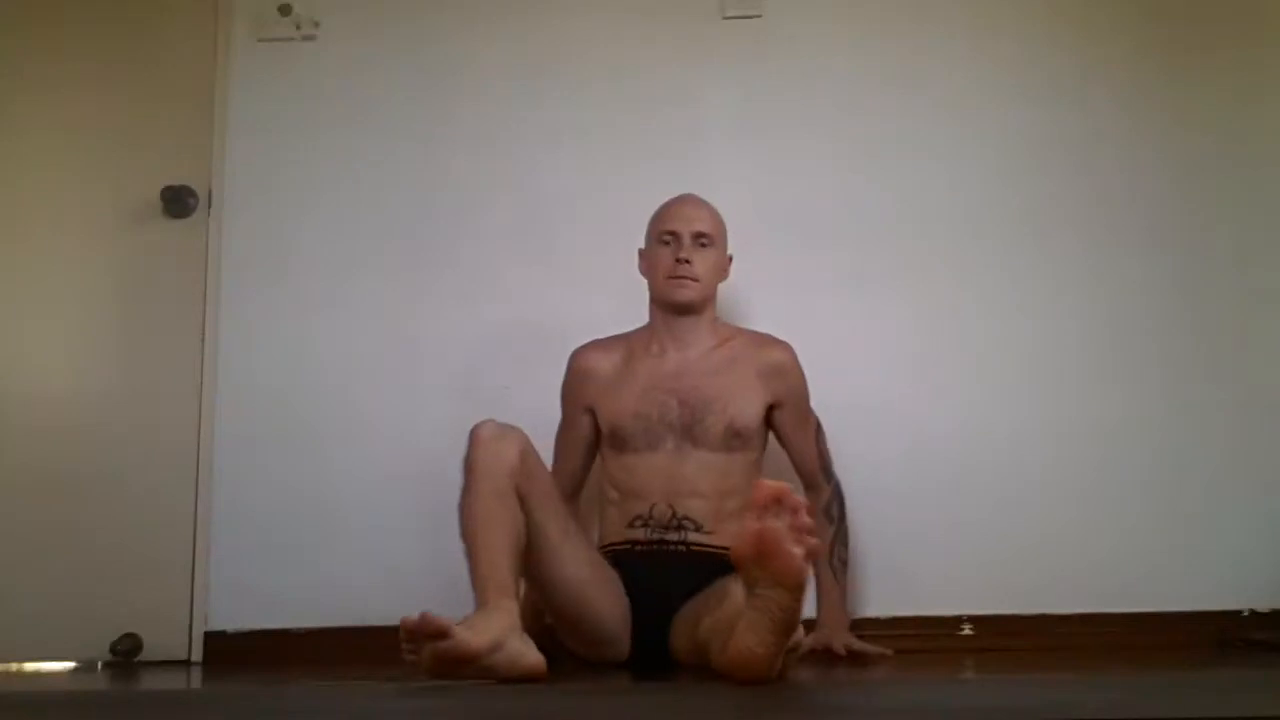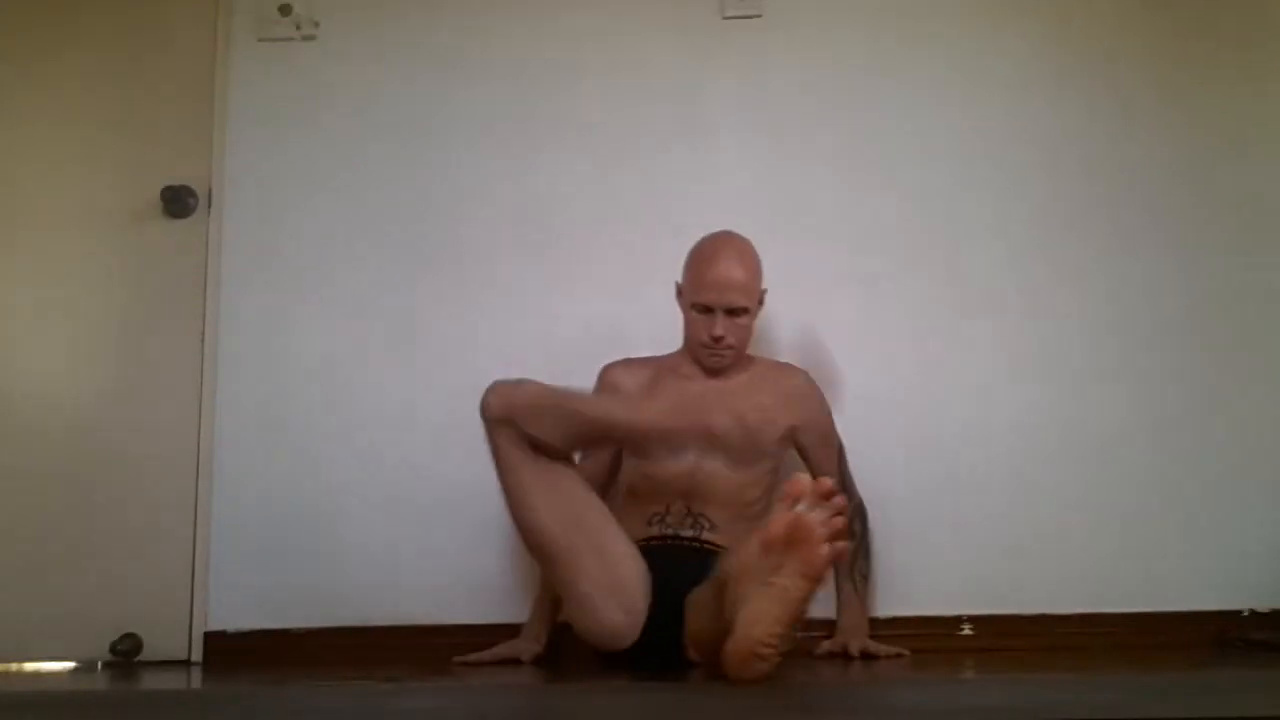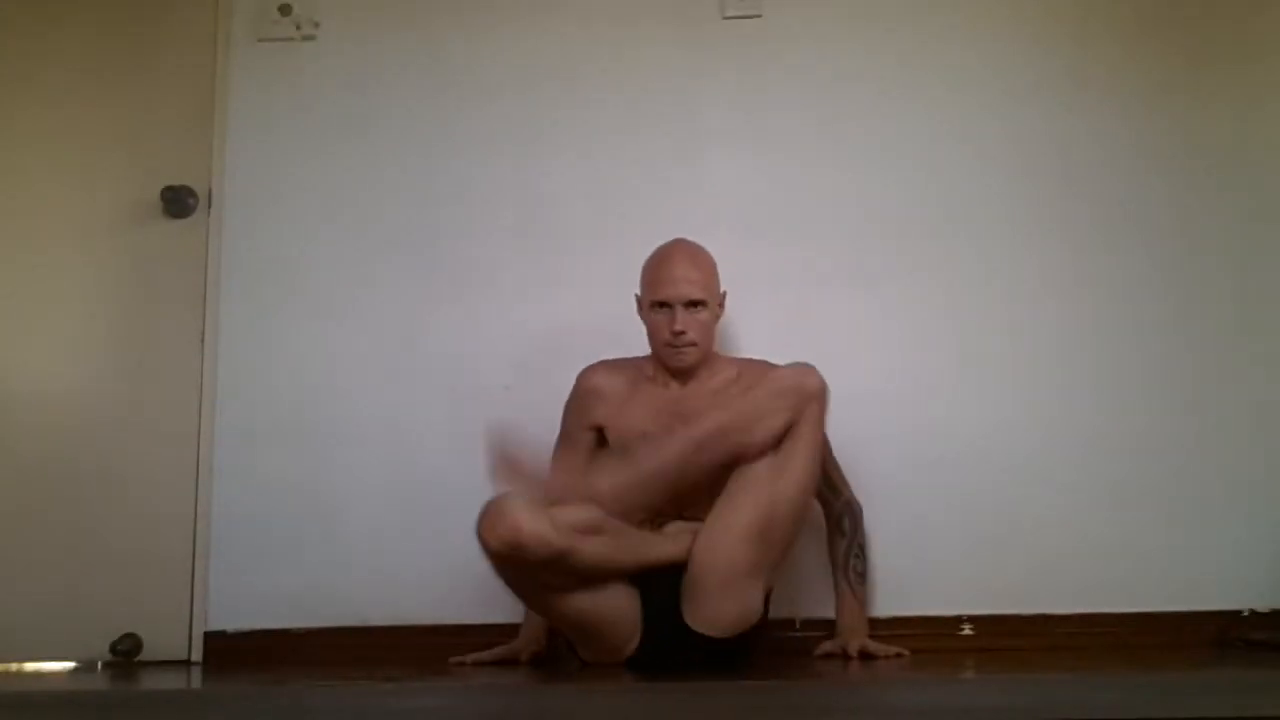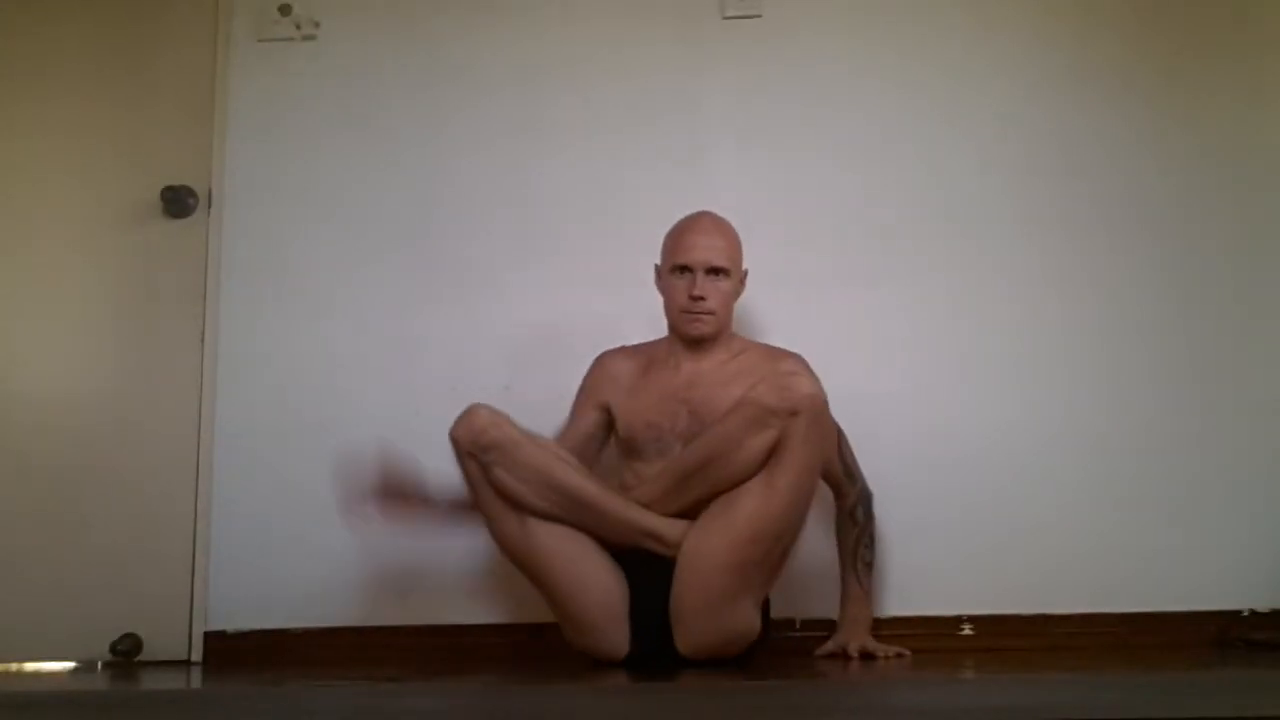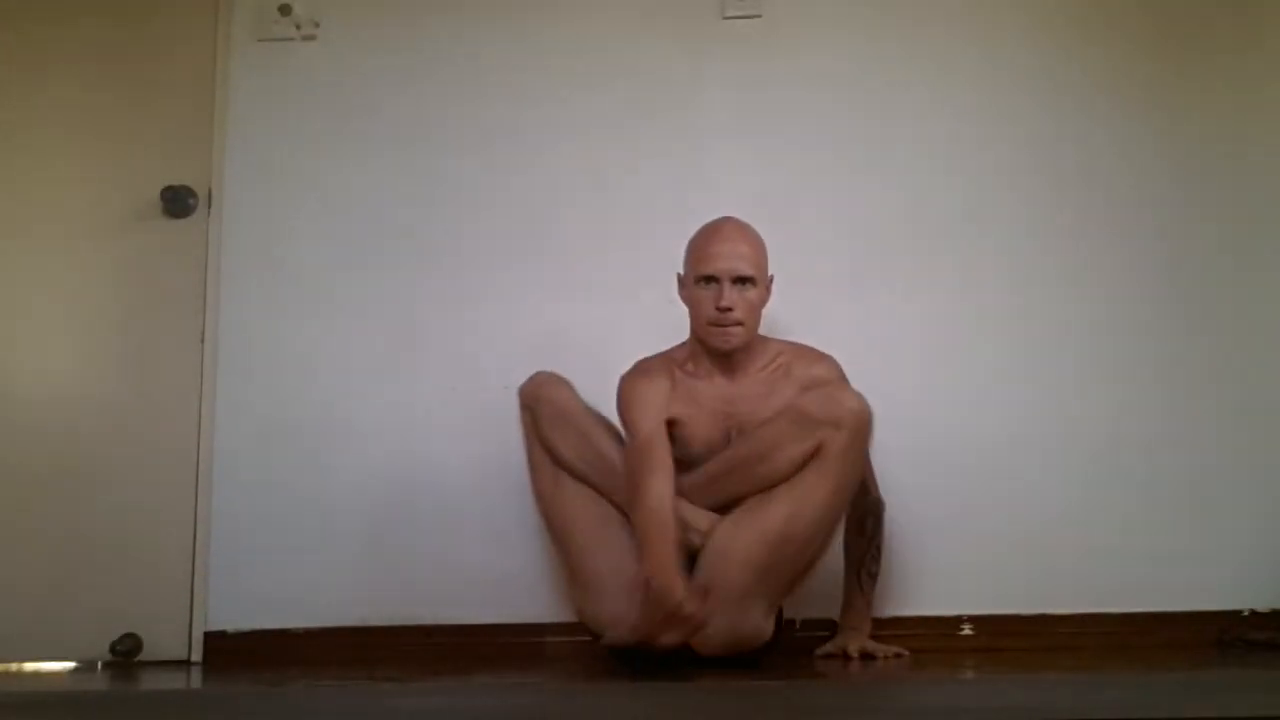
dt=0.5s
person 1, frame 1
left shoulder: (769, 364)
right shoulder: (594, 367)
left elbow: (822, 486)
right elbow: (559, 495)
left wrist: (833, 619)
right wrist: (525, 617)
left hip: (712, 594)
right hip: (612, 598)
right knee: (497, 445)
right ankle: (500, 630)
person 1, frame 2
left shoulder: (790, 390)
right shoulder: (625, 383)
left elbow: (845, 507)
right elbow: (579, 504)
left wrist: (853, 626)
right wrist: (535, 631)
left hip: (717, 597)
right hip: (623, 603)
right knee: (507, 401)
person 1, frame 3
left shoulder: (764, 388)
right shoulder: (600, 388)
left elbow: (838, 502)
right elbow: (553, 504)
left wrist: (851, 626)
right wrist: (532, 632)
left hip: (718, 616)
right hip: (619, 622)
left knee: (803, 384)
right knee: (505, 525)
person 1, frame 4
left shoulder: (778, 372)
right shoulder: (618, 372)
left elbow: (852, 492)
right elbow: (553, 484)
left wrist: (856, 623)
left hip: (710, 618)
right hip: (610, 616)
left knee: (798, 397)
right knee: (477, 427)
person 1, frame 5
left shoulder: (812, 376)
right shoulder: (651, 384)
left elbow: (864, 501)
right elbow: (651, 501)
left wrist: (854, 625)
right wrist: (669, 596)
left hip: (728, 615)
right hip: (629, 606)
left knee: (845, 412)
right knee: (543, 392)
